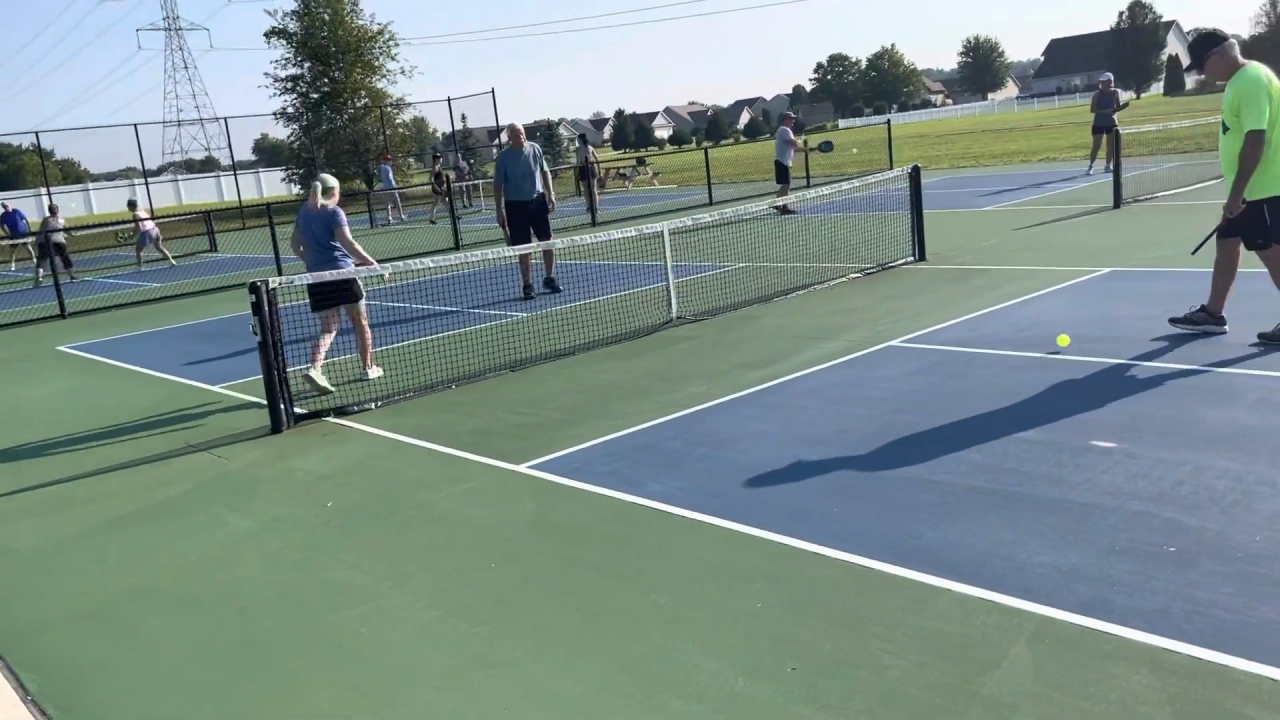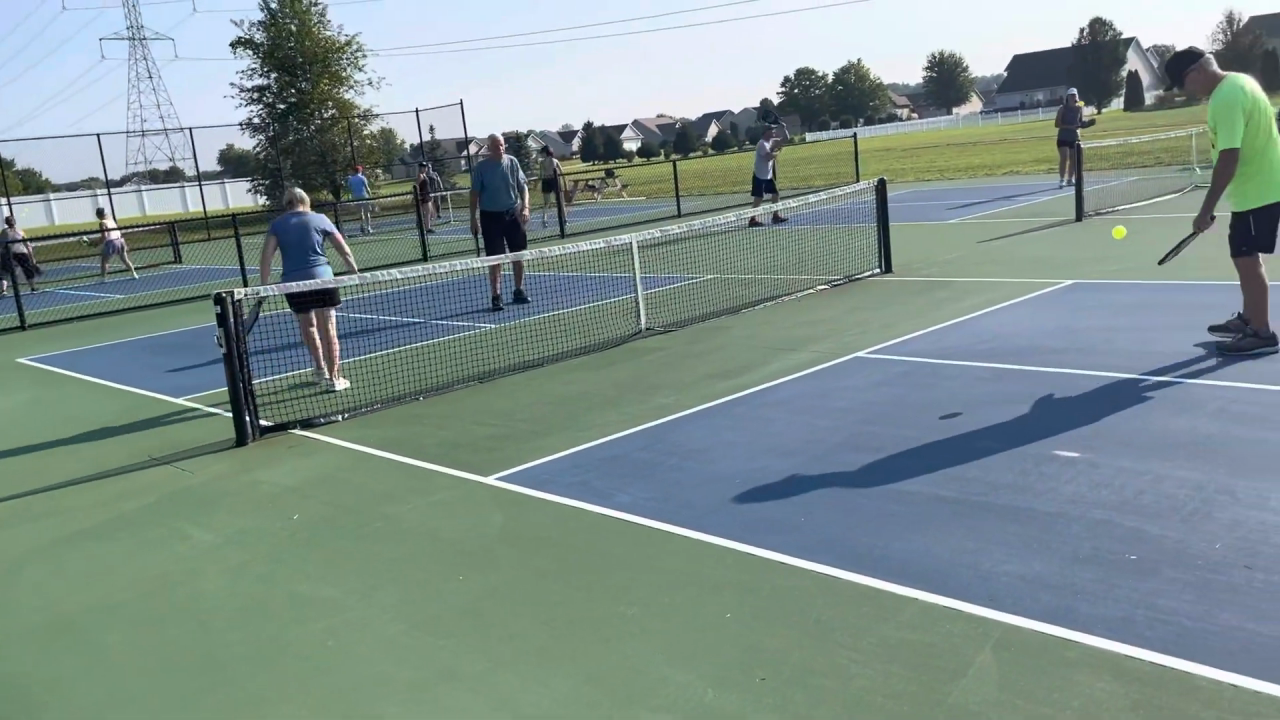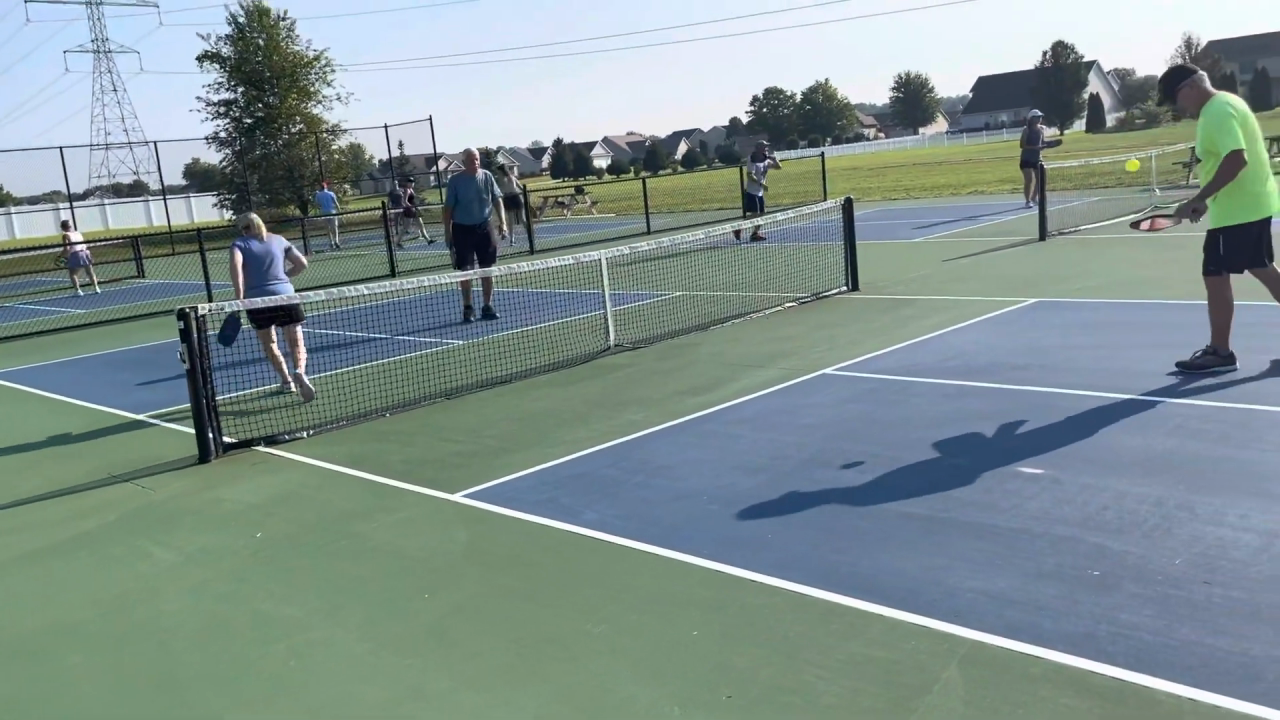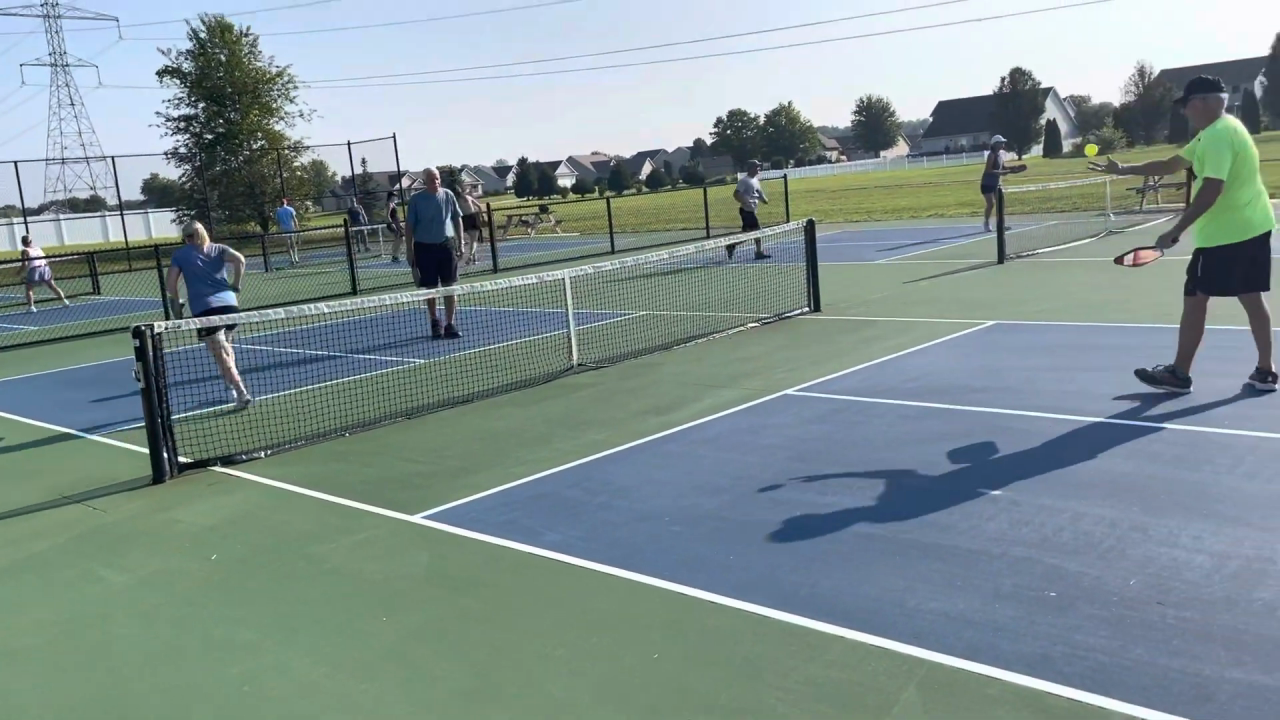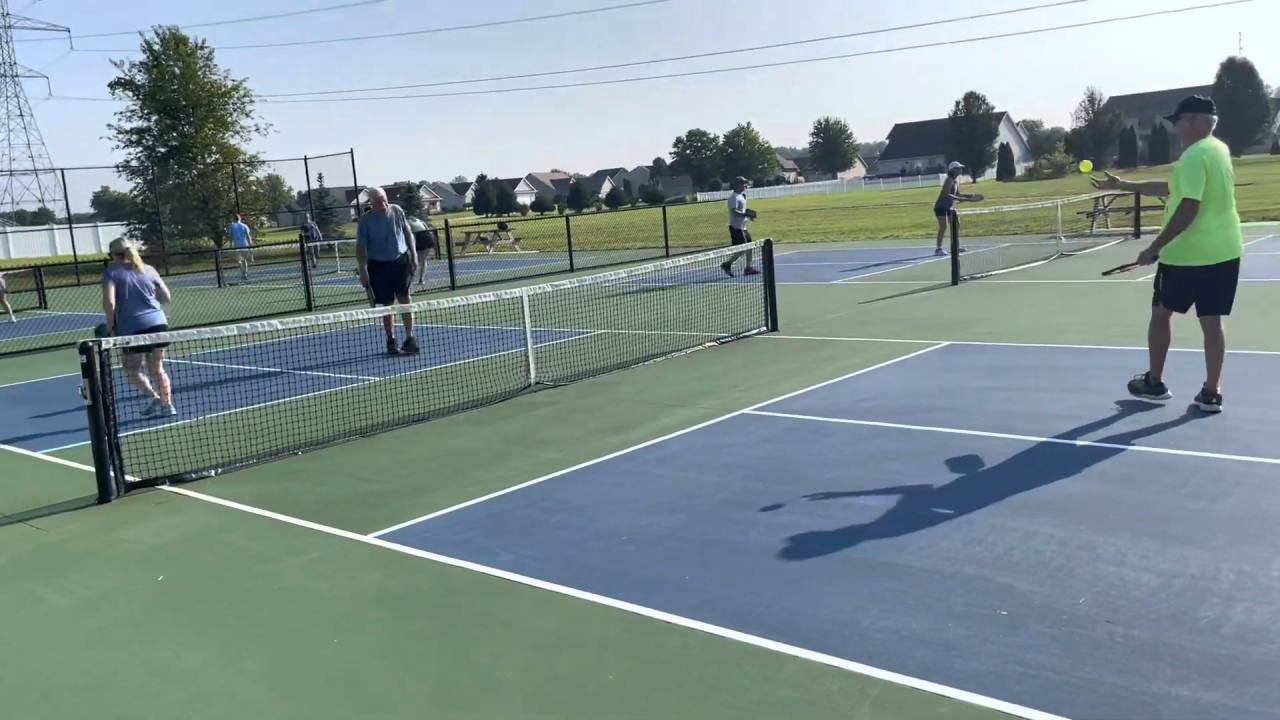
dt=0.3s
person 1, frame 1
left shoulder: (1251, 82)
right shoulder: (1241, 80)
left wrist: (1236, 192)
right wrist: (1236, 189)
right hip: (1246, 187)
right knee: (1227, 244)
right ankle: (1213, 313)
person 1, frame 2
left shoulder: (1226, 100)
right shoulder: (1238, 82)
left elbow: (1228, 158)
left wrist: (1207, 209)
left hip: (1254, 189)
left knee: (1245, 258)
right knee: (1249, 255)
right ankle: (1249, 318)
person 1, frame 3
left shoulder: (1216, 113)
right shoulder: (1225, 103)
left elbow: (1237, 160)
left wrist: (1197, 199)
right wrist: (1204, 199)
left hip: (1235, 210)
left knee: (1215, 277)
left ankle: (1220, 352)
person 1, frame 4
left shoulder: (1218, 135)
right shoulder: (1220, 130)
left elbow: (1212, 188)
right elbow: (1172, 165)
left wrist: (1175, 231)
right wrist: (1123, 170)
left hip: (1224, 234)
right hip: (1253, 228)
left knee: (1194, 301)
right knee: (1252, 299)
left ankle: (1178, 374)
person 1, frame 5
left shoulder: (1194, 156)
right shoulder: (1215, 150)
left elbow: (1188, 208)
right elbow: (1168, 188)
left wrist: (1154, 247)
right wrist: (1120, 184)
left hip: (1186, 253)
right hip: (1223, 252)
left knee: (1161, 313)
right knee: (1212, 321)
left ankle: (1154, 382)
right ankle: (1211, 392)
person 2, frame 1
left shoulder: (304, 212)
right shoulder: (333, 212)
left elbow: (295, 244)
right elbow: (347, 242)
right wrist: (373, 265)
right hip: (342, 273)
left knee: (328, 328)
right knee: (360, 322)
left ankle: (314, 370)
right ankle: (368, 368)
person 2, frame 2
left shoulder: (278, 223)
right shoulder: (320, 219)
left elbow: (267, 253)
right elbow: (344, 250)
left wrist: (264, 282)
right wrist: (355, 272)
left hip: (293, 283)
right hip: (321, 278)
left knee: (308, 327)
right knee: (328, 330)
left ankle: (321, 369)
right ankle: (334, 378)
person 2, frame 3
left shoulder: (239, 243)
right shoulder: (278, 240)
left elbow: (235, 265)
right elbow: (302, 263)
left wrist: (239, 297)
left hip: (256, 300)
right hip: (284, 295)
left knee: (269, 344)
right knee: (297, 344)
left ankle: (286, 381)
right ankle: (300, 373)
person 2, frame 4
left shoulder: (180, 254)
right shoulder: (218, 249)
left elbow: (170, 285)
right elbow: (239, 259)
left wrist: (175, 305)
right wrist: (236, 284)
left hip: (204, 309)
right hip: (228, 303)
left knee: (221, 355)
right knee: (226, 346)
left ankle: (241, 392)
right ankle: (233, 385)
person 2, frame 5
left shoulder: (111, 272)
right shoulder: (148, 270)
left elbow: (109, 301)
right elbow: (166, 298)
left wrist: (110, 324)
left hip: (132, 328)
right hip: (158, 323)
left knee: (131, 368)
right knee: (157, 368)
left ankle: (154, 397)
right ankle: (167, 405)
person 3, frame 1
left shoulder: (535, 149)
right shoulder: (503, 157)
left elbow: (545, 172)
right elbow: (498, 185)
left wrist: (550, 194)
right wrist: (499, 211)
left hip: (538, 201)
right hip: (516, 206)
left knee: (547, 241)
left ankle: (549, 278)
right ankle: (527, 285)
person 3, frame 2
left shoulder: (512, 162)
right shoulder: (481, 167)
left elbow: (523, 185)
right elbow: (474, 194)
left wrist: (525, 206)
right wrist: (473, 219)
left hip: (513, 213)
right hip: (490, 216)
left knee: (517, 254)
right knee: (495, 258)
left ankle: (518, 291)
right ankle: (496, 297)
person 3, frame 3
left shoulder: (487, 177)
right shoulder: (455, 181)
left elbow: (497, 200)
right elbow: (448, 207)
left wrist: (502, 221)
right wrist: (447, 231)
left hip: (484, 227)
right hip: (462, 229)
left knee: (487, 269)
right knee: (466, 270)
left ankle: (487, 307)
right ankle: (468, 307)
person 3, frame 4
left shoulder: (448, 195)
right shoulder: (416, 200)
left elbow: (457, 219)
right elbow: (410, 226)
left wrist: (460, 241)
right wrist: (409, 250)
left hip: (446, 245)
right hip: (424, 248)
left knee: (449, 287)
right knee: (431, 288)
left ankle: (450, 325)
right ankle: (435, 322)
person 3, frame 5
left shoulder: (397, 211)
right shoulder: (366, 220)
left elbow: (407, 233)
right elbow: (361, 247)
left wrist: (413, 255)
right wrist: (362, 270)
left hip: (400, 260)
right hip: (378, 265)
left knee: (405, 300)
right knee: (387, 304)
left ankle: (409, 339)
right ankle: (391, 340)
